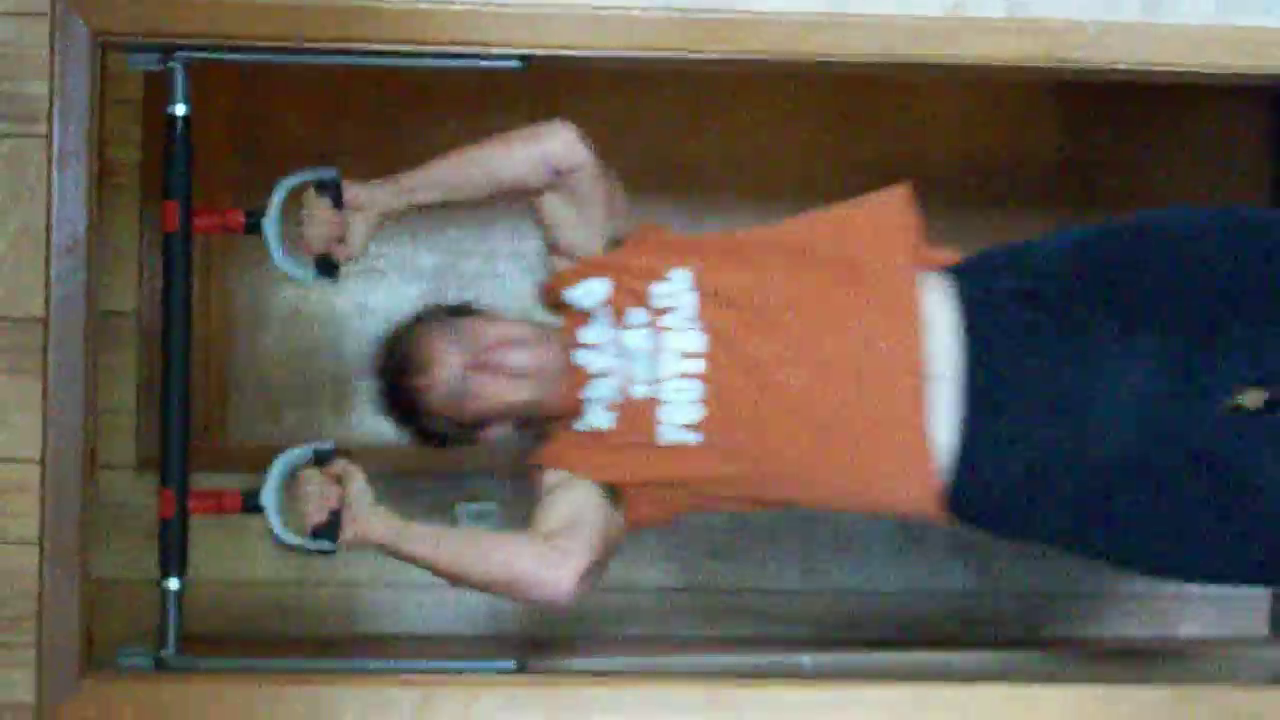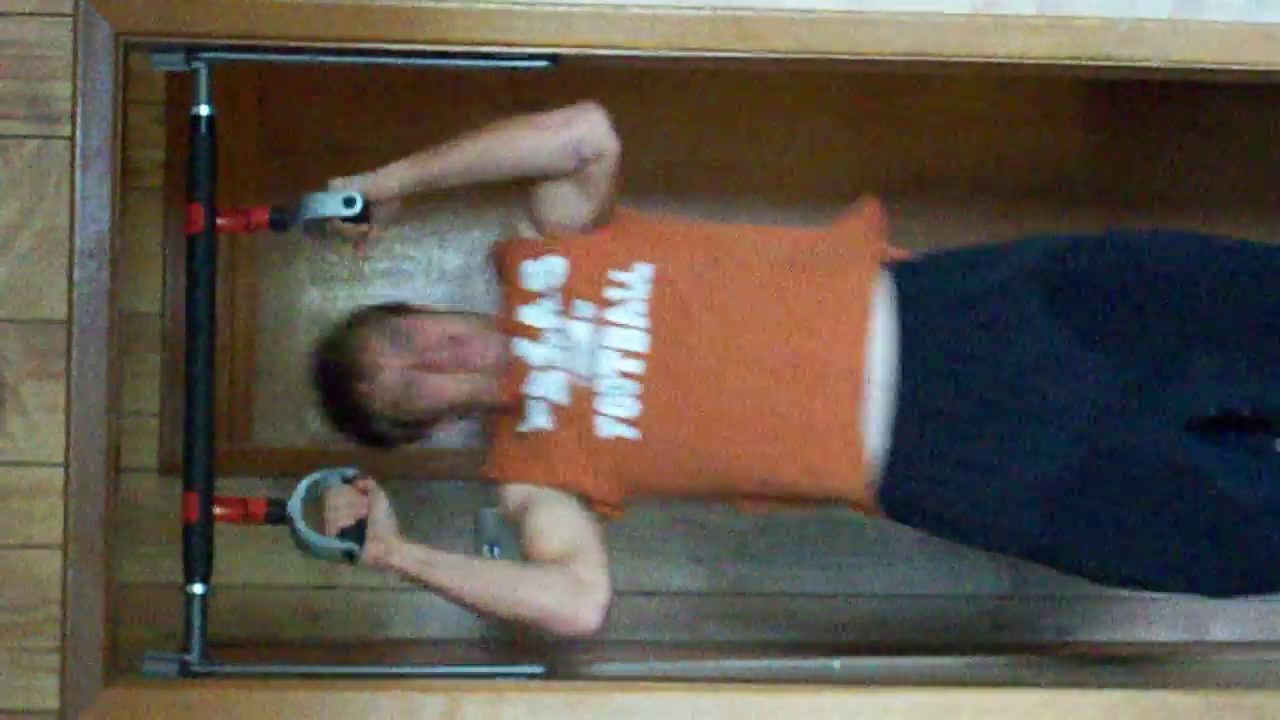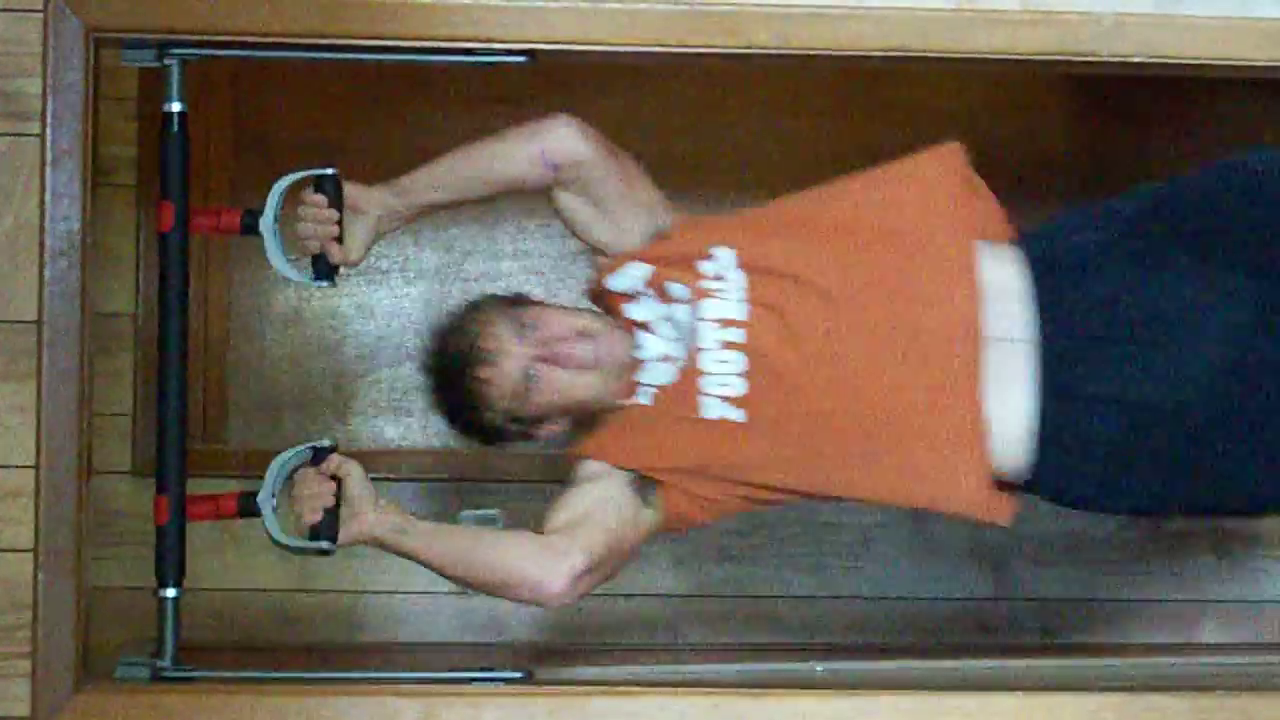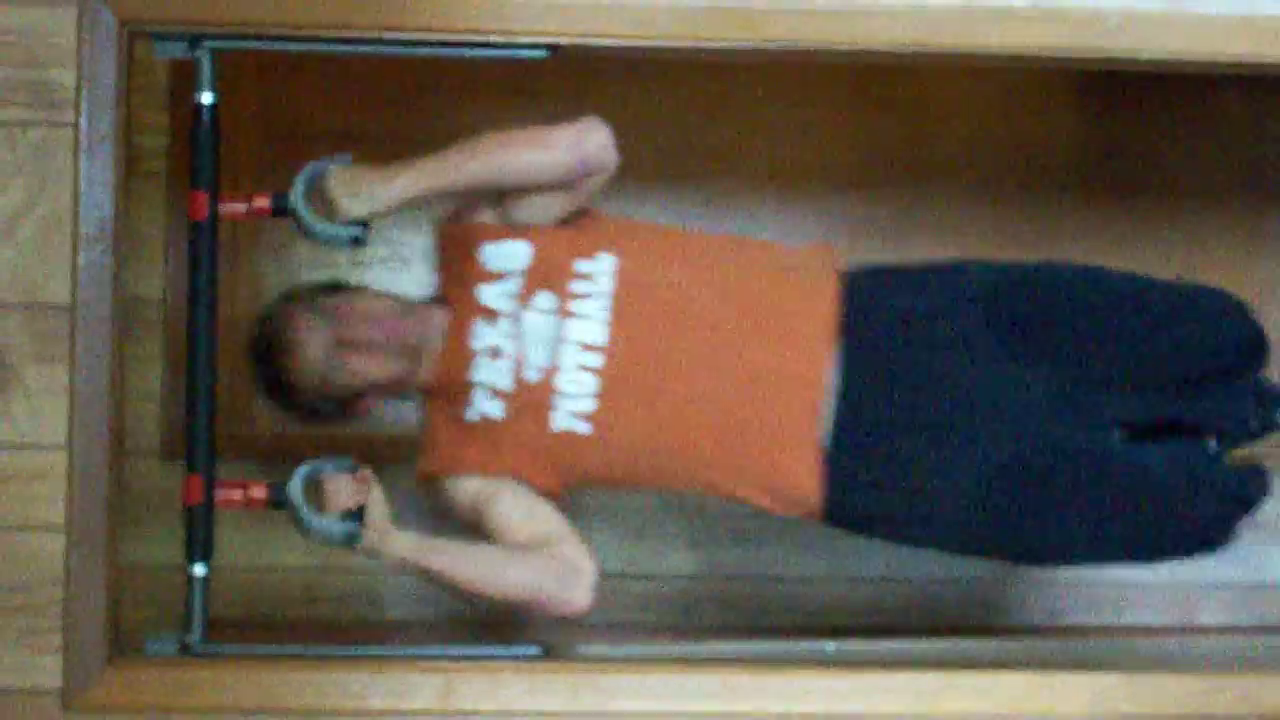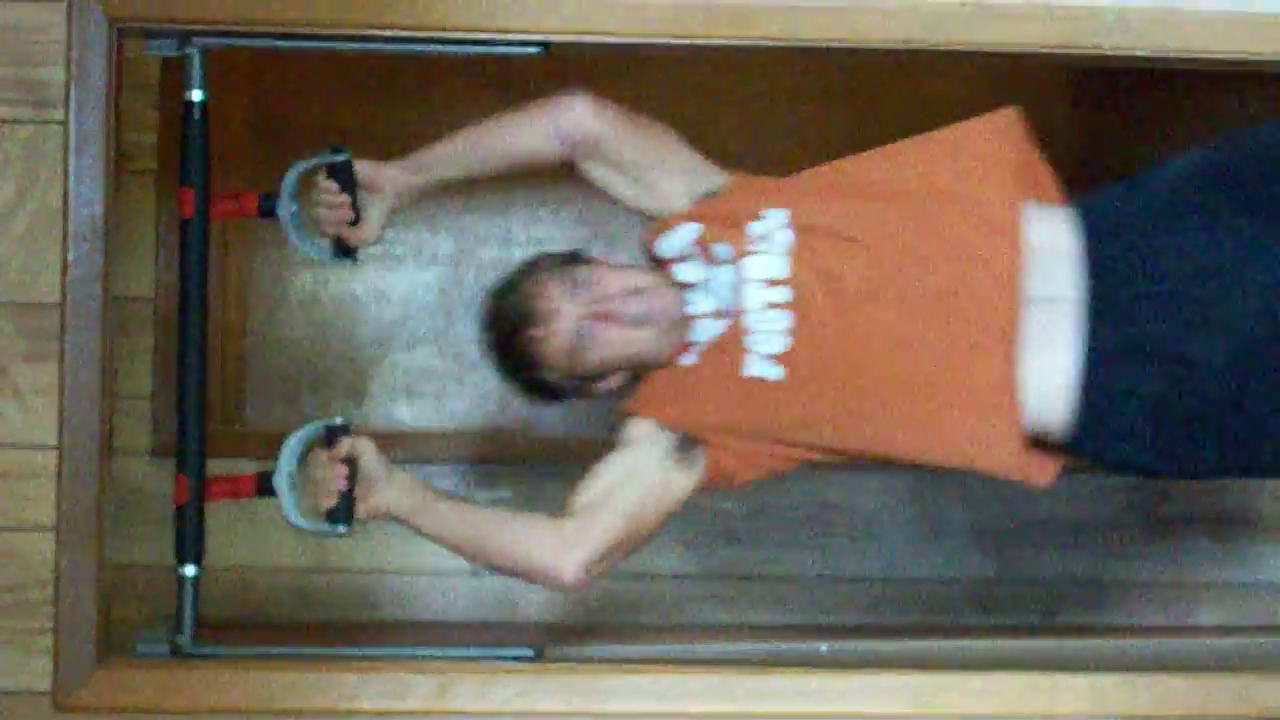
dt=1s
person 1, frame 1
left shoulder: (591, 279)
right shoulder: (585, 469)
left elbow: (562, 148)
right elbow: (554, 570)
left wrist: (381, 197)
right wrist: (373, 524)
left hip: (988, 304)
right hip: (991, 467)
person 1, frame 2
left shoulder: (535, 258)
right shoulder: (535, 464)
left elbow: (588, 132)
right elbow: (579, 605)
left wrist: (394, 177)
right wrist: (398, 555)
left hip: (915, 303)
right hip: (929, 460)
person 1, frame 3
left shoulder: (640, 264)
right shoulder: (640, 462)
left elbow: (564, 145)
right elbow: (552, 569)
left wrist: (387, 202)
right wrist: (375, 520)
person 1, frame 4
left shoulder: (476, 236)
right shoulder: (471, 457)
left elbow: (591, 146)
right elbow: (567, 585)
left wrist: (398, 184)
right wrist: (388, 539)
left hip: (847, 313)
right hip: (858, 464)
left knee: (1197, 329)
right knee: (1181, 504)
person 1, frame 5
left shoulder: (695, 226)
right shoulder: (681, 424)
left elbow: (578, 121)
right elbow: (568, 551)
left wrist: (401, 175)
right wrist: (394, 494)
